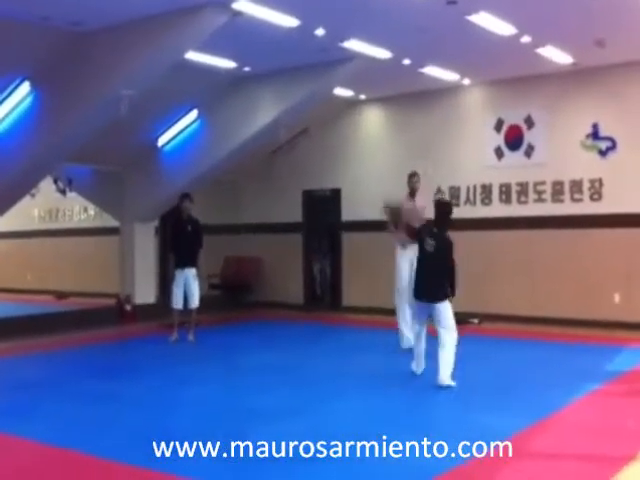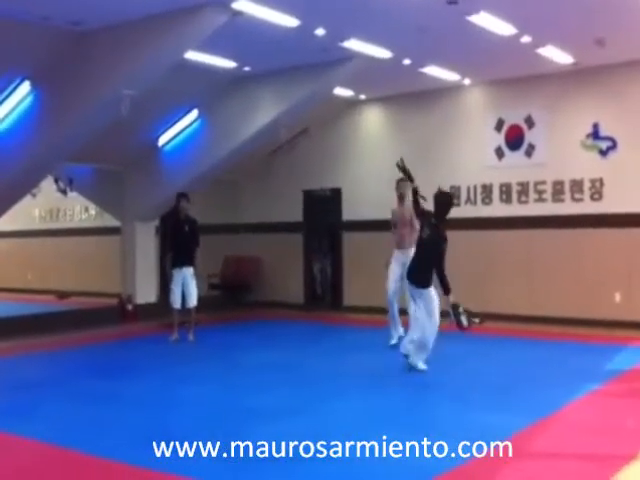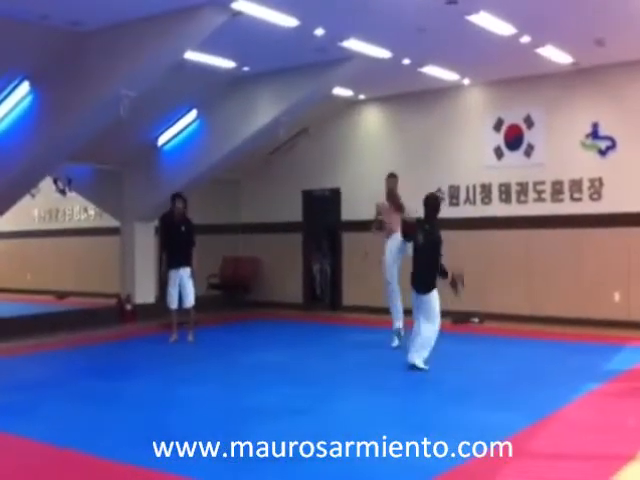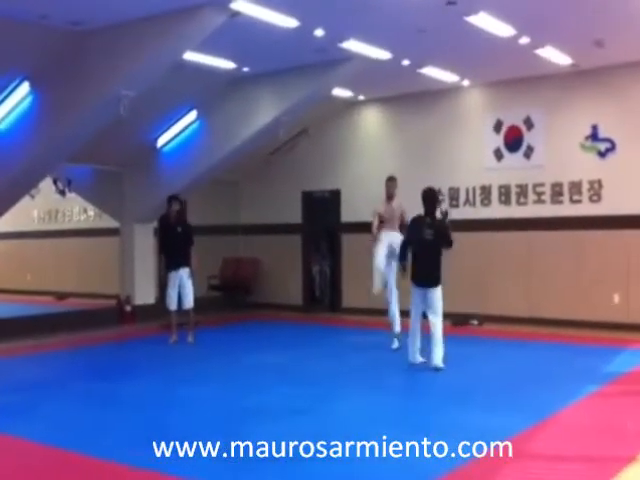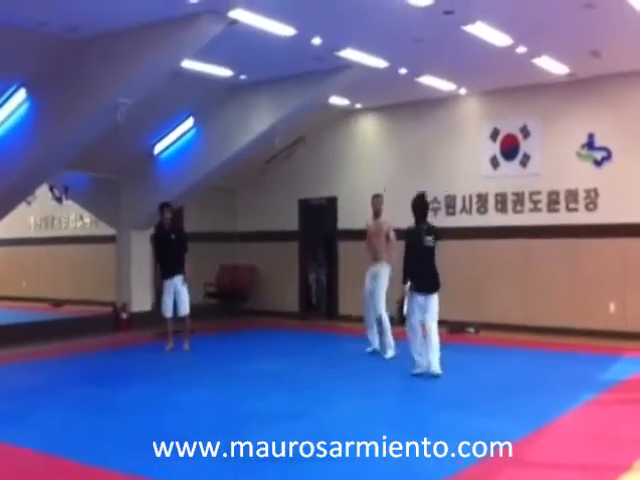
dt=0.3s
person 1, frame 1
left shoulder: (423, 230)
right shoulder: (446, 242)
left elbow: (412, 224)
right elbow: (449, 270)
left wrist: (408, 216)
right wrist: (452, 292)
left hip: (419, 293)
right hip: (438, 297)
left knee: (419, 328)
right knee: (448, 335)
left ankle: (417, 366)
right ankle: (444, 377)
person 1, frame 2
left shoulder: (426, 218)
right shoulder: (440, 235)
left elbow: (417, 207)
right elbow: (439, 268)
left wrist: (413, 188)
right wrist: (448, 293)
left hip: (412, 276)
right hip: (423, 282)
left knee: (418, 315)
right knee: (432, 321)
left ankle: (408, 347)
right ankle: (417, 359)
person 1, frame 3
left shoulder: (418, 226)
right shoulder: (434, 236)
left elbow: (407, 236)
right elbow: (436, 265)
left wrist: (403, 220)
right wrist: (449, 276)
left hip: (416, 281)
right hip: (427, 285)
left knee: (421, 319)
right knee: (432, 323)
left ankle: (415, 354)
right ankle: (416, 357)
person 1, frame 4
left shoulder: (415, 223)
right shoulder: (441, 226)
left elbow: (405, 245)
right elbow: (448, 244)
left wrist: (402, 262)
left hip: (417, 279)
right hip: (433, 280)
left knee: (415, 318)
right knee: (436, 320)
left ankle: (414, 356)
right ankle: (437, 360)
person 1, frame 5
left shoulder: (412, 233)
right shoulder: (434, 231)
left elbow: (408, 259)
left wrist: (406, 283)
left hip: (417, 286)
right hip: (432, 285)
left knee: (414, 325)
right knee: (431, 324)
left ankle: (421, 365)
right ankle: (434, 365)
person 2, frame 1
left shoulder: (422, 206)
right elbow: (391, 223)
right wrist: (398, 237)
left hip: (416, 250)
right hip: (402, 250)
right knee: (402, 290)
left ankle: (410, 331)
right ankle: (406, 334)
person 2, frame 2
left shoulder: (413, 209)
right shoulder: (394, 211)
left elbow: (418, 230)
left hip: (410, 253)
right hip: (397, 254)
right knee: (391, 293)
right ankle: (396, 332)
person 2, frame 3
left shoulder: (399, 202)
right shoulder: (380, 206)
left elbow: (405, 211)
right elbow: (376, 227)
left hip: (401, 239)
right hip: (389, 243)
right knee: (391, 285)
right ankle: (398, 327)
person 2, frame 4
left shoulder: (400, 208)
right shoulder: (379, 210)
left elbow: (404, 228)
right elbow: (374, 229)
right wrist: (375, 237)
left hip: (396, 241)
right hip: (384, 247)
left knee: (384, 239)
right knee: (390, 288)
right ankle: (396, 329)
person 2, frame 5
left shoulder: (386, 225)
right shoulder: (368, 226)
left elbow: (392, 243)
left wrist: (386, 260)
right wrist: (371, 254)
left hip: (382, 267)
right hip: (372, 267)
left knee: (380, 308)
right knee: (368, 308)
left ankle: (390, 347)
right ankle: (374, 343)
person 3, frame 1
left shoulder: (195, 223)
right shoulder: (175, 223)
left elbow: (199, 246)
right elbow: (173, 247)
left wrist: (197, 266)
right wrist: (173, 265)
left hip: (191, 268)
right hip: (178, 268)
left knee: (193, 302)
right knee: (176, 302)
left ankle: (191, 332)
right ankle: (175, 332)
person 3, frame 2
left shoulder: (192, 223)
right shoulder: (172, 223)
left elbow: (196, 246)
right elbow: (170, 248)
left wrist: (195, 265)
right wrist: (169, 266)
left hip: (188, 267)
right hip: (176, 267)
left knee: (192, 302)
right knee: (175, 302)
left ankle: (192, 331)
right ankle: (175, 332)
person 3, frame 3
left shoulder: (187, 223)
right shoulder: (167, 223)
left elbow: (192, 246)
right elbow: (164, 248)
left wrist: (192, 265)
right wrist: (164, 268)
left hip: (185, 267)
right hip: (172, 268)
left knee: (189, 302)
right knee: (172, 302)
left ankle: (191, 332)
right ankle: (174, 332)
person 3, frame 4
left shoulder: (184, 224)
right shoulder: (163, 226)
left elbow: (190, 246)
right elbow: (162, 251)
left wrist: (191, 265)
right wrist: (164, 270)
left hip: (184, 268)
right hip: (171, 270)
left knee: (188, 303)
right knee: (172, 304)
left ankle: (191, 333)
right ankle: (174, 333)
person 3, frame 5
left shoulder: (178, 231)
right shoulder: (157, 235)
left elbow: (184, 253)
right elbow: (158, 259)
left wrist: (184, 272)
right wrist: (160, 277)
left hip: (179, 276)
right hip: (167, 277)
left knee: (184, 310)
right knee: (167, 311)
left ankle: (187, 340)
right ankle: (170, 341)
